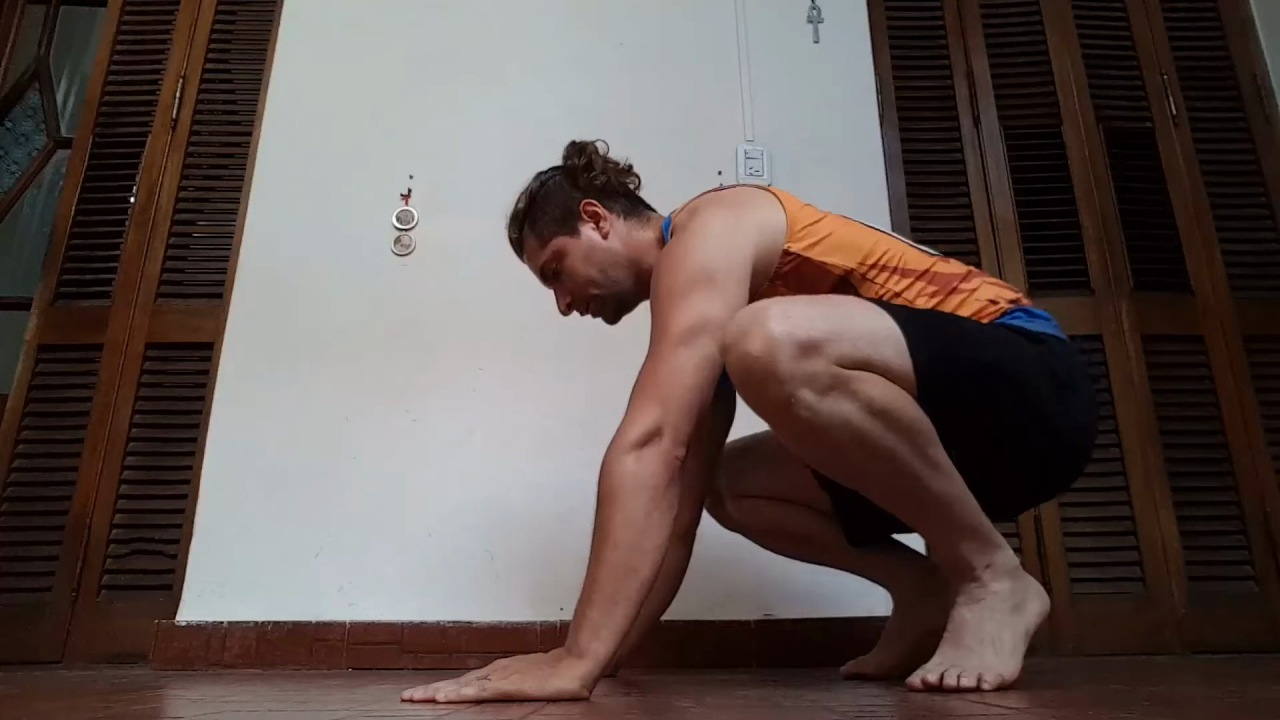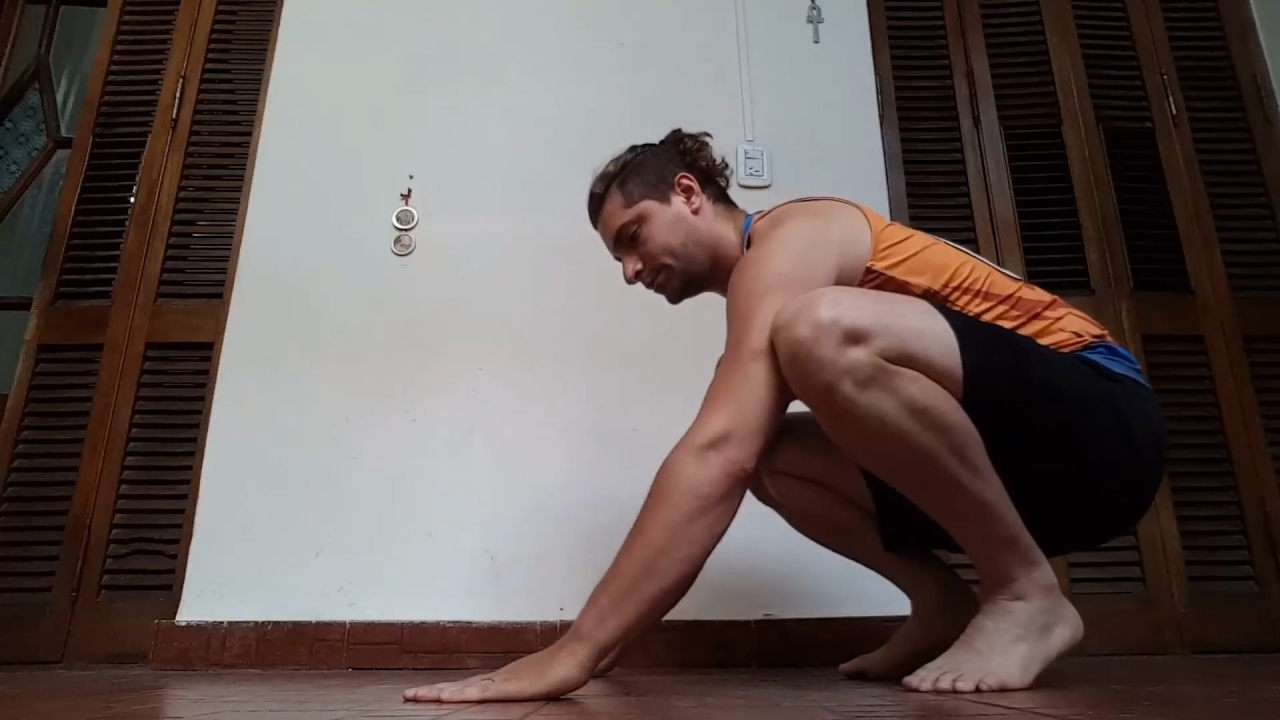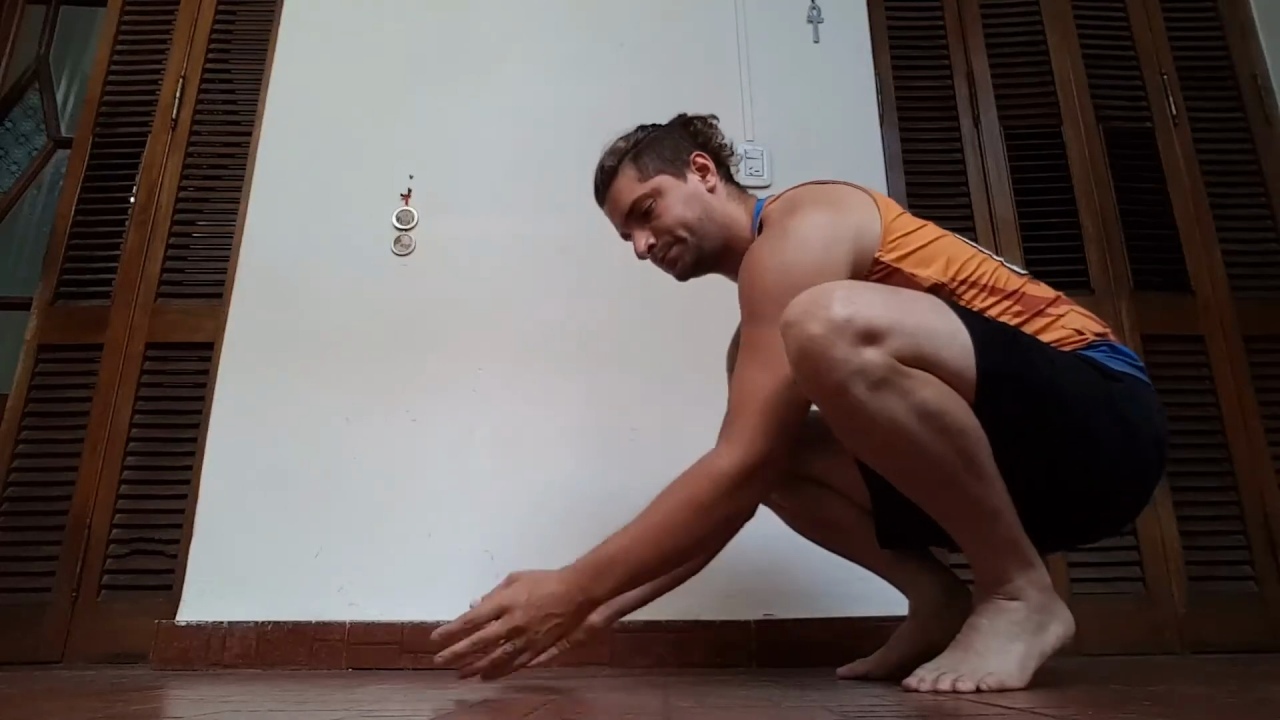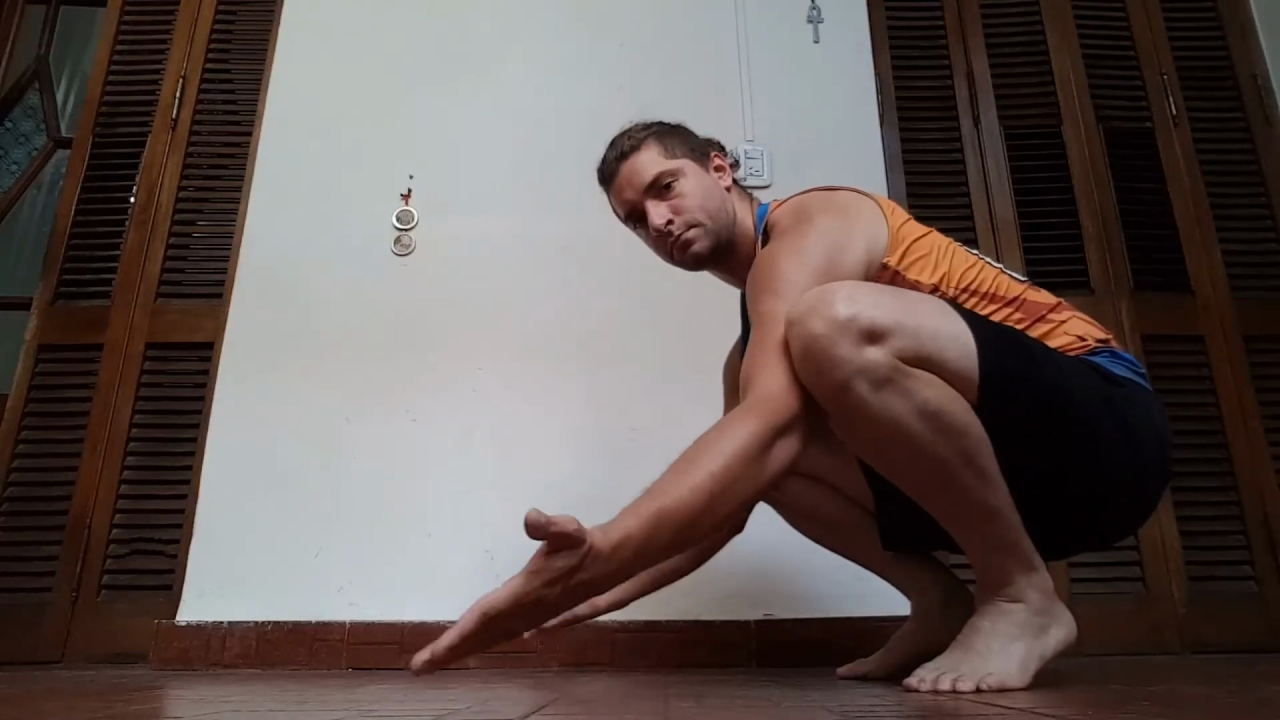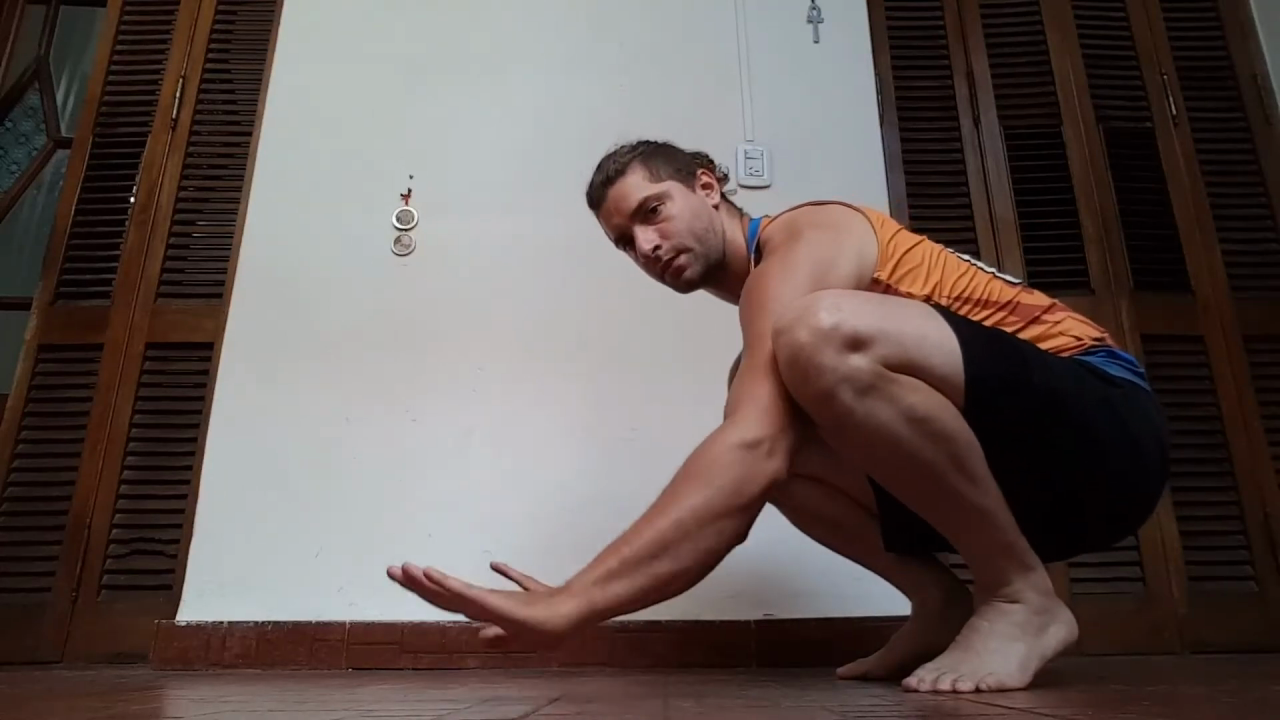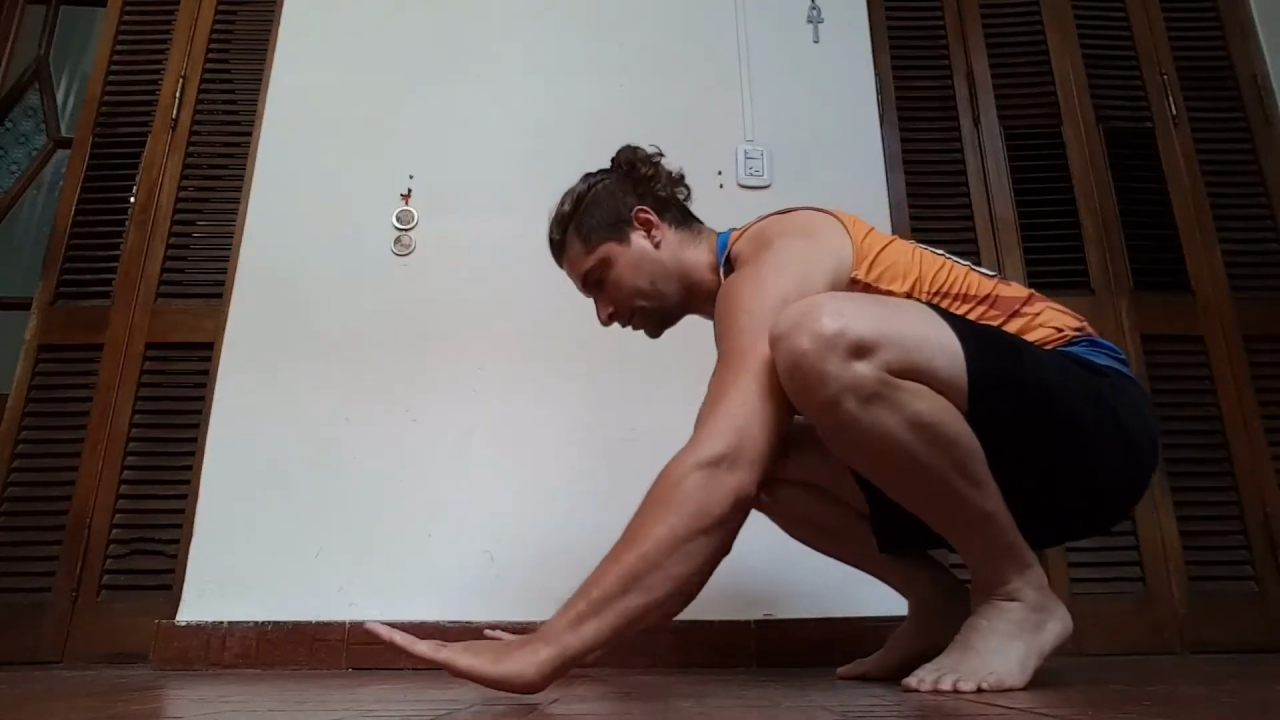
dt=0.7s
person 1, frame 1
left shoulder: (709, 230)
right shoulder: (700, 309)
left elbow: (648, 445)
right elbow: (676, 499)
left wrist: (580, 658)
right wrist: (606, 649)
left hip: (1029, 381)
right hip: (966, 406)
left knee: (772, 343)
right knee: (728, 485)
left ankle: (990, 577)
right ankle: (930, 594)
person 1, frame 2
left shoulder: (787, 240)
right shoulder: (762, 305)
left elbow: (715, 456)
right elbow: (731, 462)
left wrist: (576, 651)
right wrist: (596, 640)
left hip: (1098, 421)
right hip: (1014, 462)
left knee: (825, 329)
left ankle: (1025, 596)
right ankle: (947, 604)
person 1, frame 3
left shoulder: (800, 228)
right shoulder: (761, 331)
left elbow: (743, 466)
right elbow: (742, 480)
left wrist: (572, 592)
right wrist: (602, 605)
left hip: (1101, 416)
right hip: (1021, 455)
left knee: (834, 325)
left ankle: (1018, 595)
right ankle: (944, 606)
person 1, frame 4
left shoulder: (811, 226)
right shoulder: (756, 339)
left elbow: (771, 428)
right elbow: (719, 506)
left wrist: (595, 558)
right wrist: (596, 587)
left hip: (1106, 424)
right hip: (1013, 464)
left knee: (838, 324)
right knee: (746, 462)
left ankle: (1021, 598)
right ankle: (945, 605)
person 1, frame 5
left shoulder: (800, 242)
right shoulder: (766, 346)
left elbow: (754, 452)
right elbow: (726, 513)
left wrist: (569, 602)
right wrist: (589, 603)
left hip: (1102, 421)
right hip: (1015, 465)
left knee: (823, 335)
left ankle: (1020, 596)
right ankle: (943, 604)
person 1, frame 6
left shoulder: (773, 256)
right shoulder: (745, 323)
left elbow: (717, 472)
right elbow: (720, 501)
left wrist: (548, 649)
right wrist: (585, 634)
left hip: (1088, 415)
right hip: (1008, 451)
left knee: (823, 338)
left ankle: (1018, 597)
right ankle: (943, 607)
